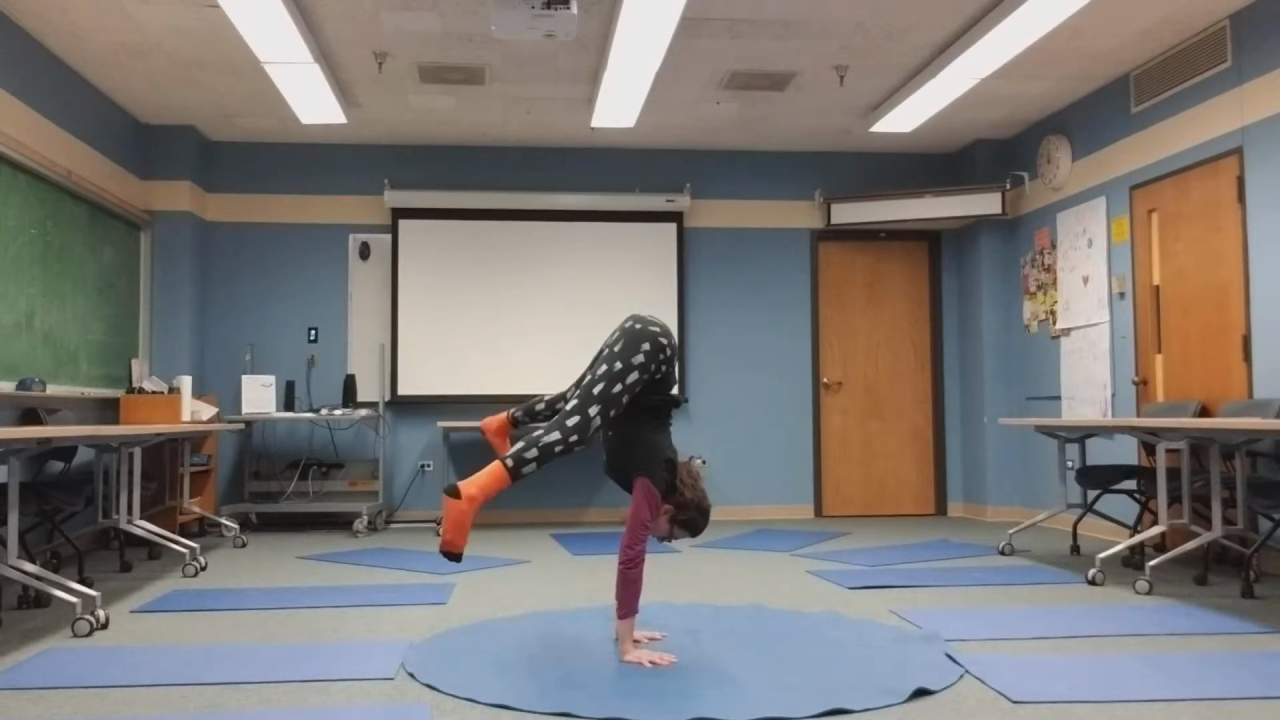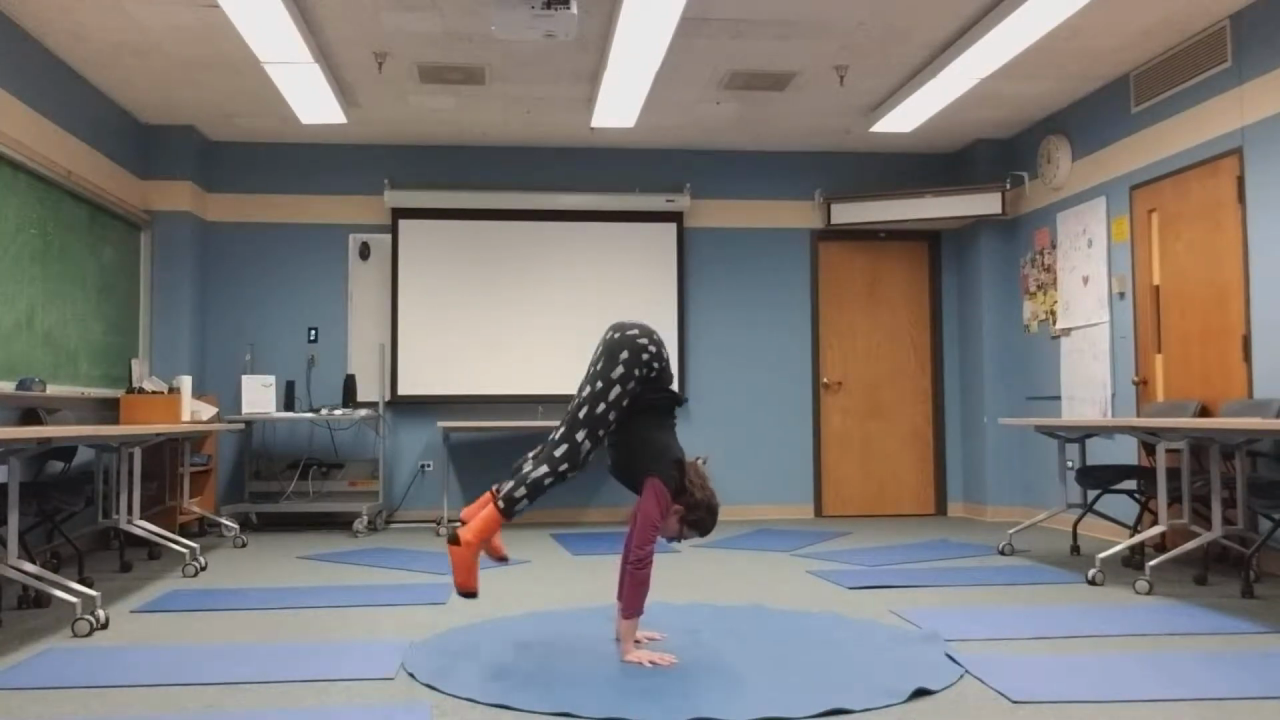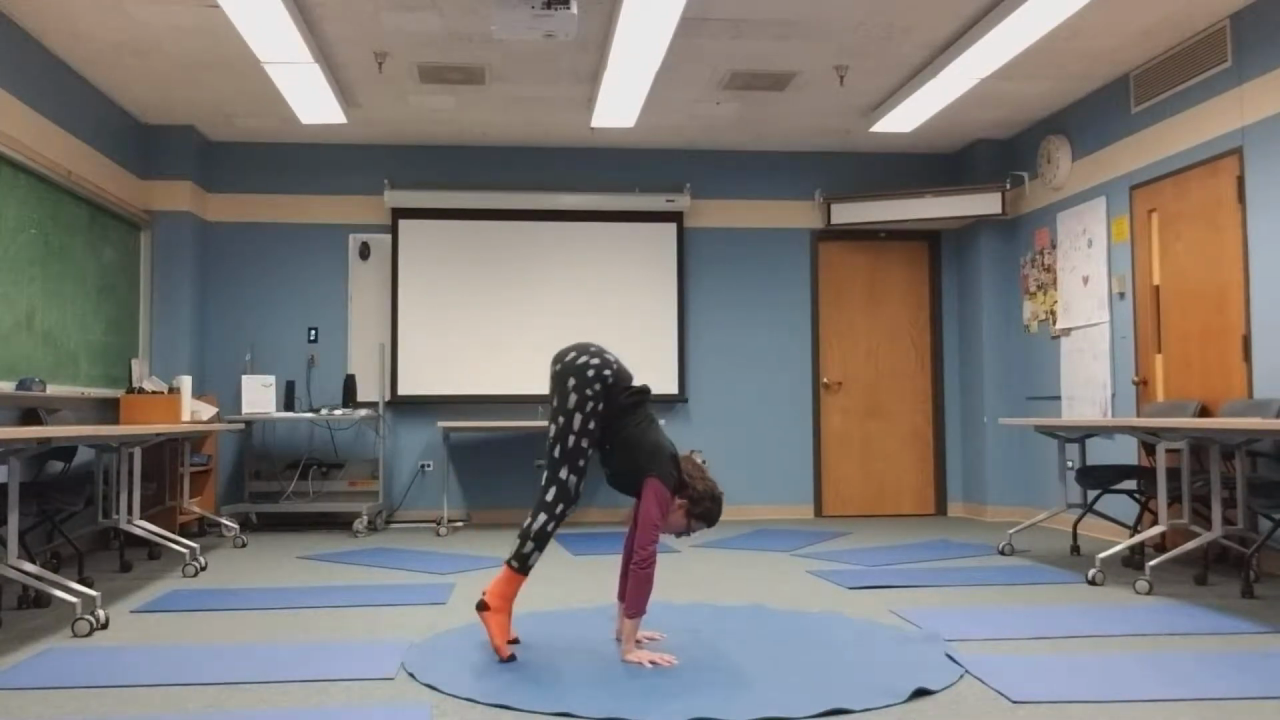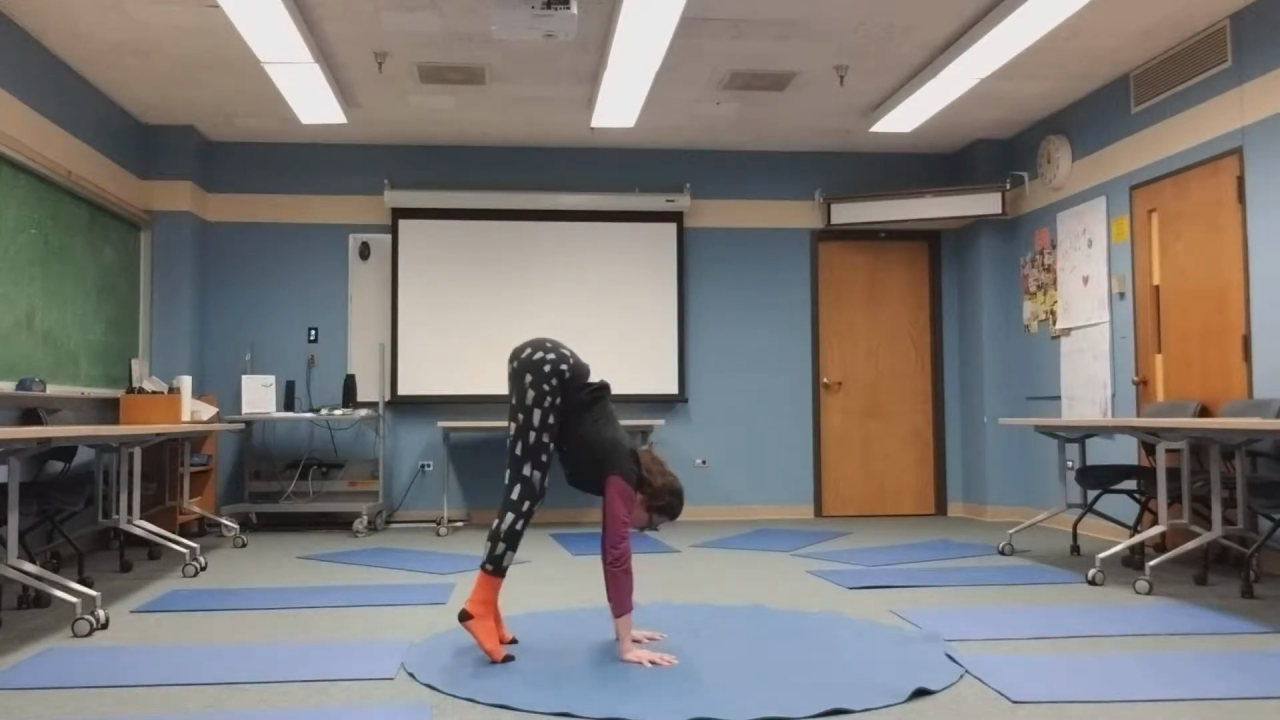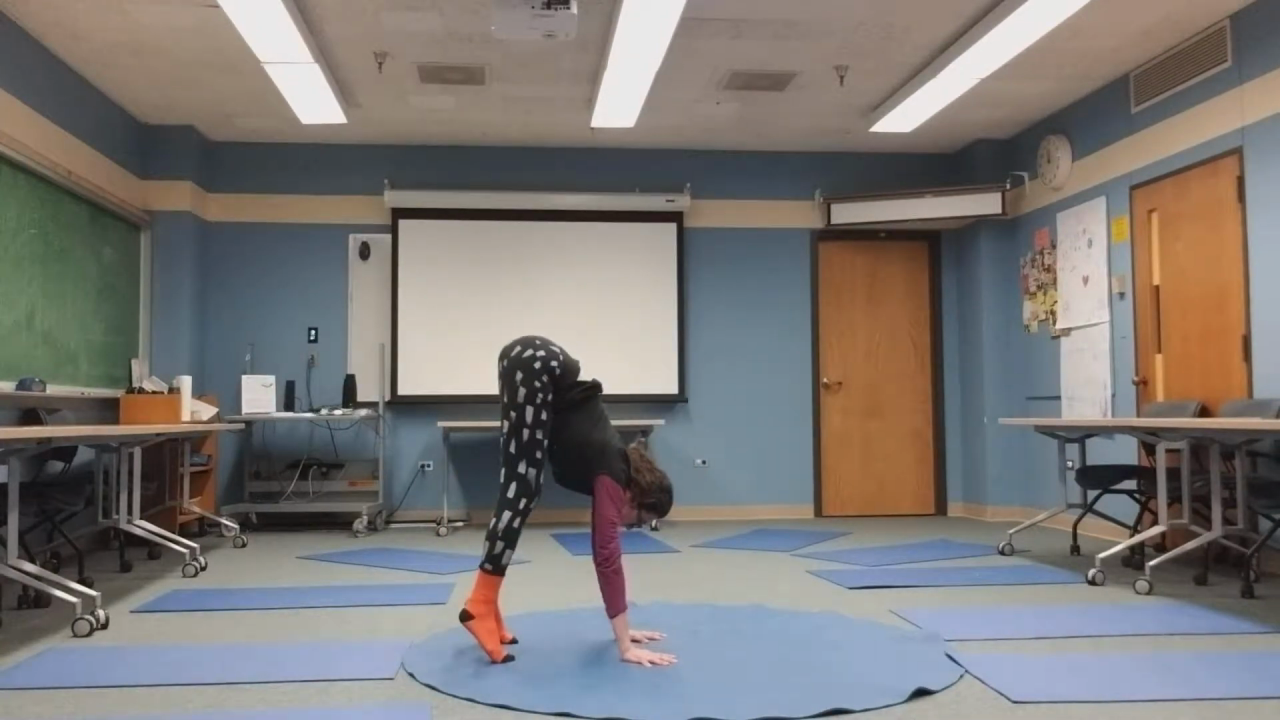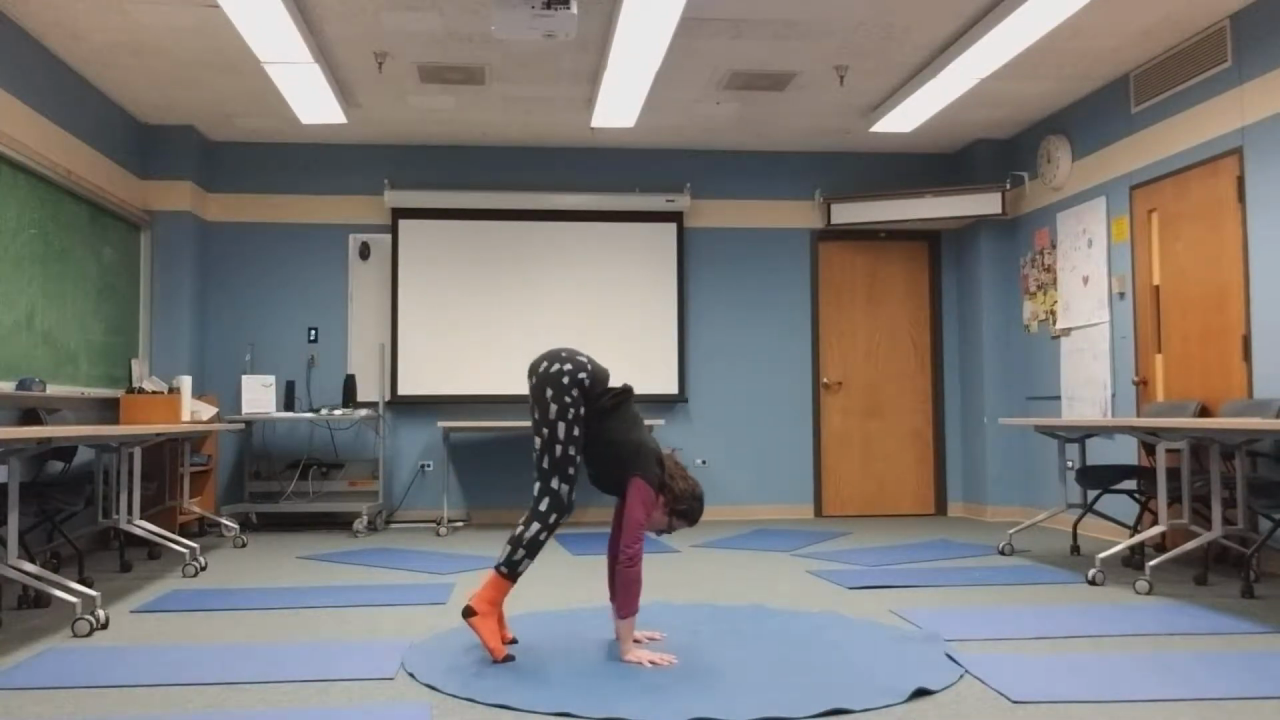
dt=0.3s
person 1, frame 1
left shoulder: (659, 478)
right shoulder: (654, 482)
right elbow: (631, 557)
right wrist: (626, 645)
left knee: (576, 404)
left ankle: (505, 424)
right ankle: (471, 493)
person 1, frame 2
left shoulder: (663, 479)
right shoulder: (663, 483)
left elbow: (633, 548)
right elbow: (639, 558)
left wrist: (625, 627)
right wrist: (627, 646)
left knee: (569, 444)
right knee: (568, 451)
left ankle: (489, 505)
right ankle: (474, 536)
person 1, frame 3
left shoulder: (656, 477)
right shoulder: (662, 481)
left elbow: (634, 548)
right elbow: (643, 558)
left wrist: (625, 626)
right wrist: (630, 647)
left hip: (590, 373)
right hip: (586, 371)
left knee: (561, 494)
right knee: (559, 494)
right ankle: (497, 601)
person 1, frame 4
left shoulder: (619, 472)
right shoulder: (623, 477)
left elbow: (612, 550)
right elbow: (618, 555)
left wrist: (623, 629)
right wrist: (626, 646)
right hip: (542, 366)
left knee: (526, 492)
right knee: (525, 493)
right ankle: (480, 607)
person 1, frame 5
left shoulder: (606, 470)
right shoulder: (612, 475)
left elbow: (602, 548)
right elbow: (608, 555)
left wrist: (622, 631)
right wrist: (625, 646)
left knee: (521, 495)
right knee: (520, 495)
right ankle: (481, 607)
person 1, frame 6
left shoulder: (636, 476)
right shoulder: (646, 481)
left elbow: (619, 547)
right elbow: (629, 556)
left wrist: (624, 628)
right wrist: (627, 647)
left hip: (568, 376)
right hip: (563, 376)
left knee: (552, 503)
right knee: (553, 504)
right ankle: (485, 605)
